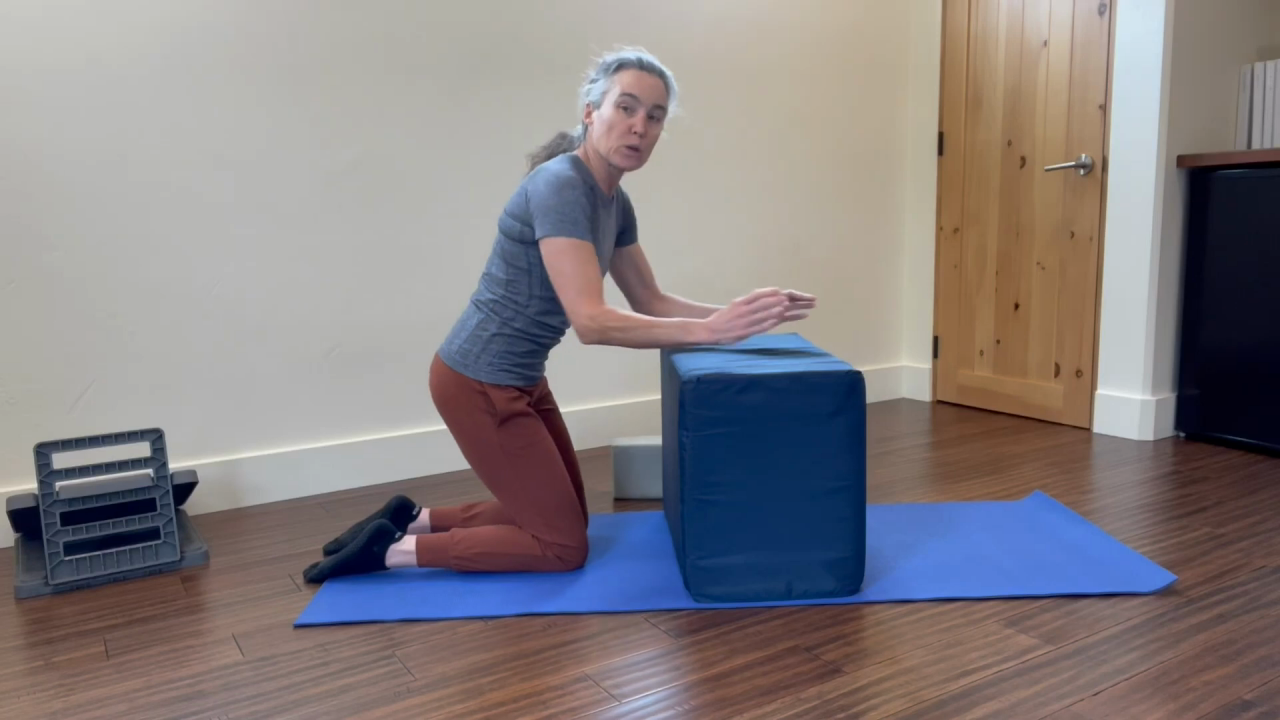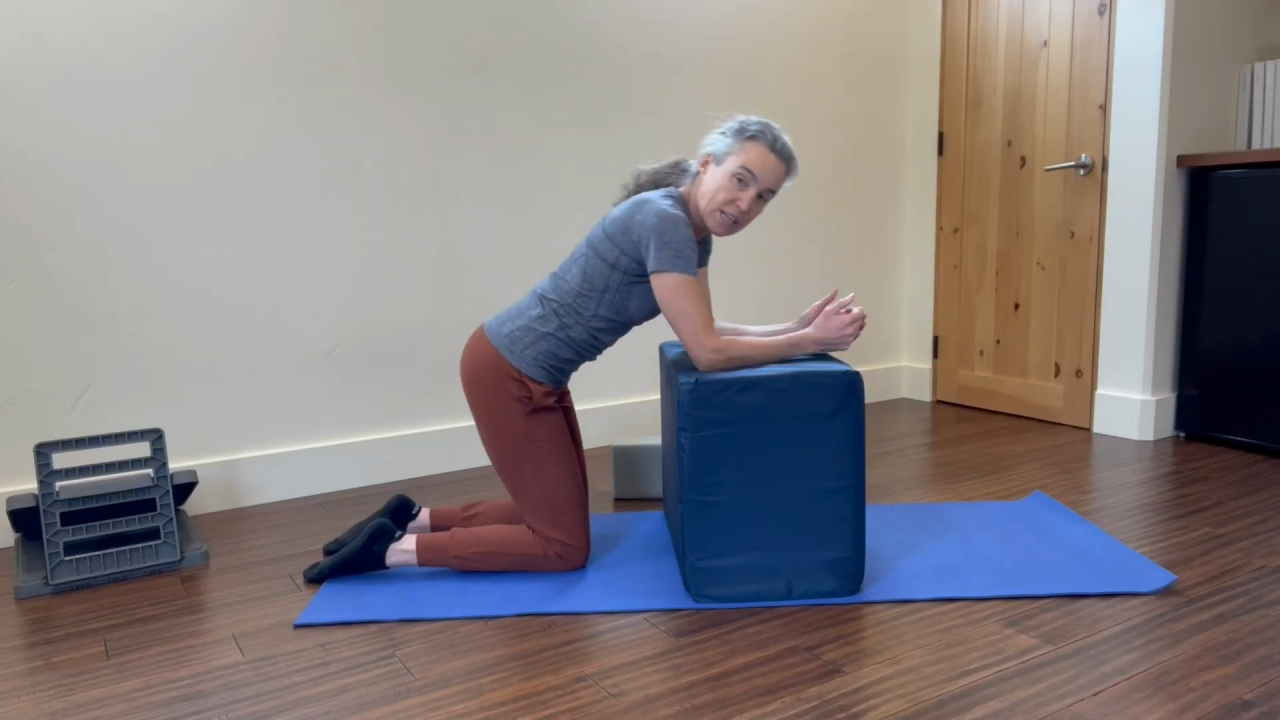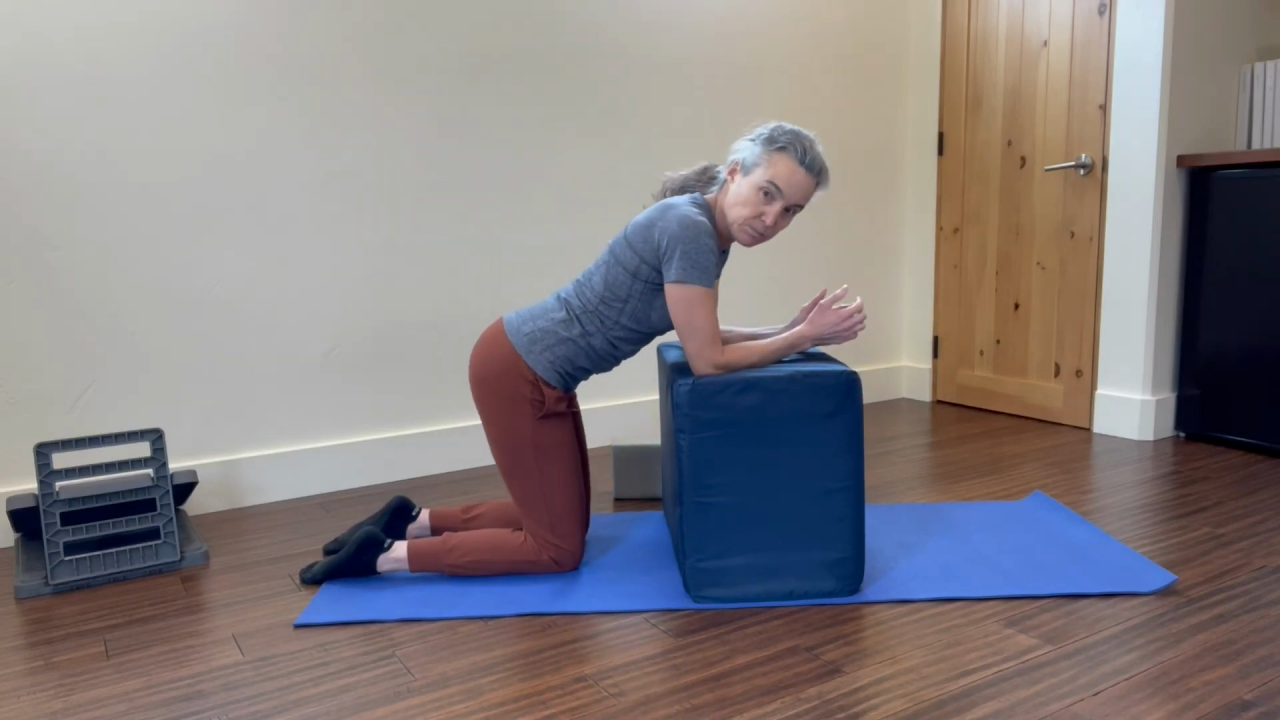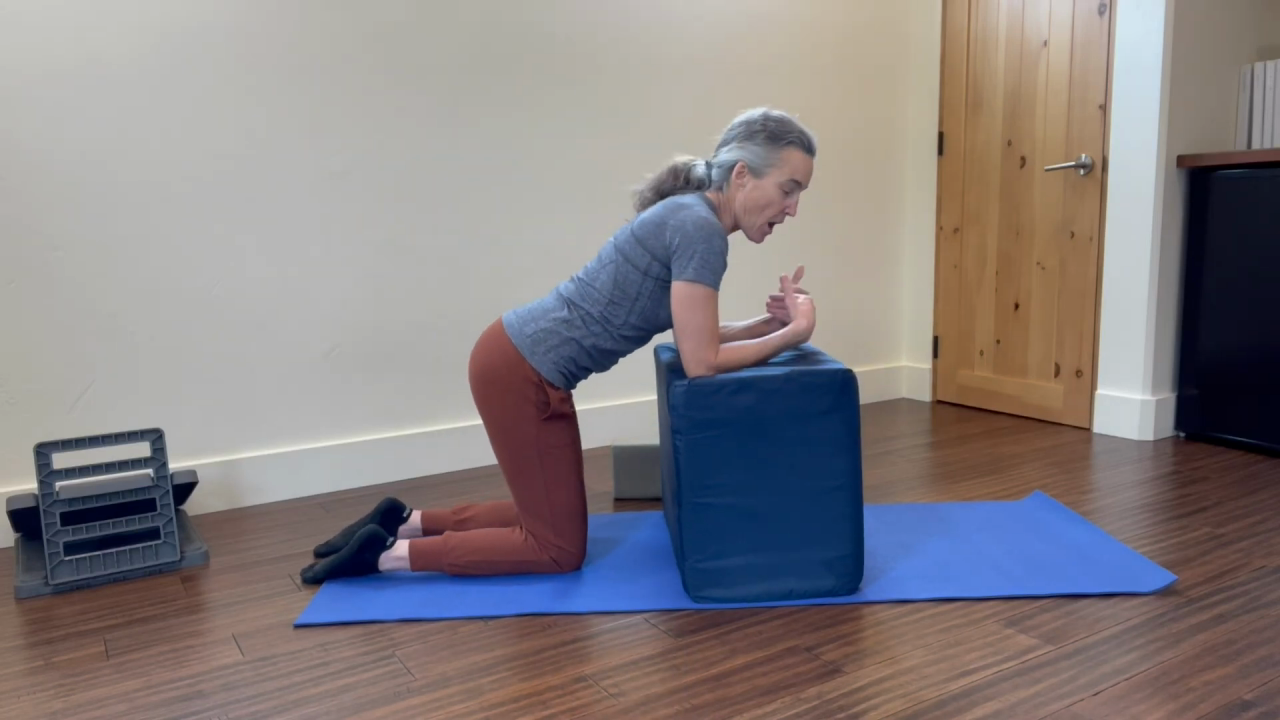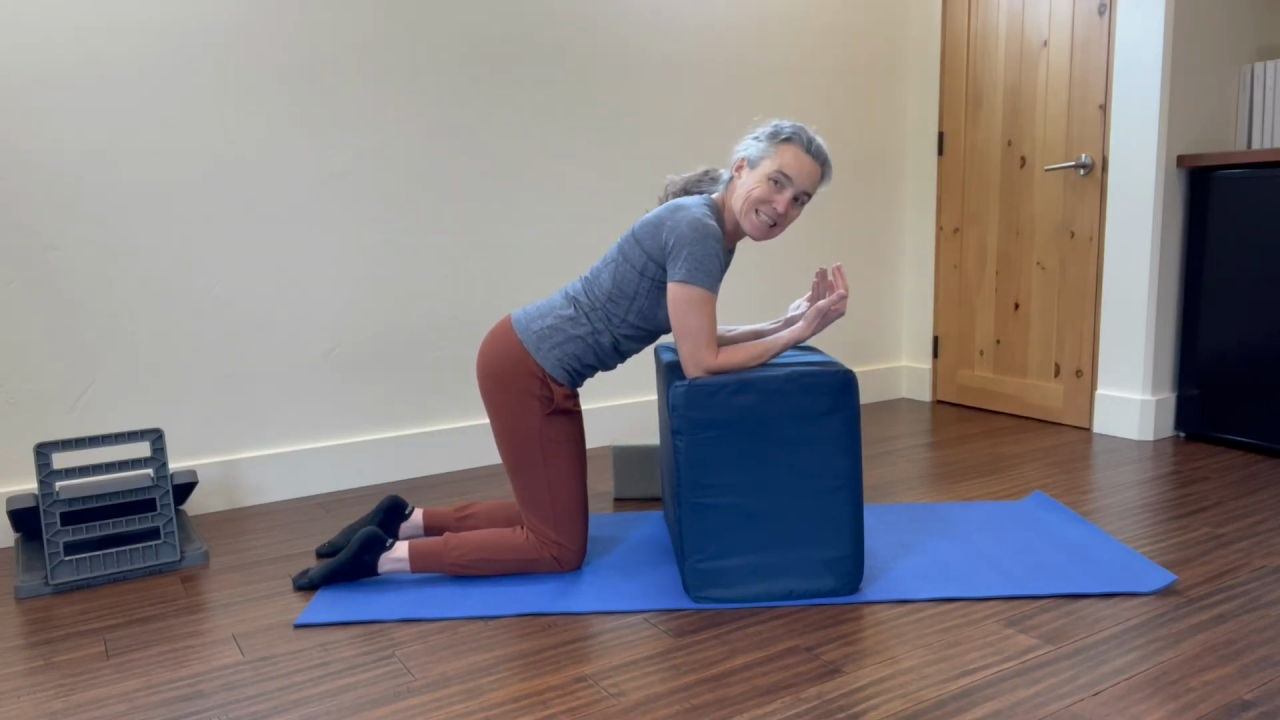
dt=1s
person 1, frame 1
left shoulder: (614, 202)
right shoulder: (559, 186)
left elbow: (650, 302)
right elbow: (590, 321)
left wrist: (731, 314)
right wrist: (708, 330)
left hip: (517, 380)
right hip: (479, 386)
left knee: (562, 517)
right knee: (563, 546)
left ankle: (413, 519)
right ankle: (392, 550)
person 1, frame 2
left shoulder: (695, 230)
right shoulder: (664, 222)
left elbow: (704, 333)
right elbow: (707, 354)
left wrist: (796, 328)
right wrist: (810, 342)
left hip: (530, 370)
right hip: (507, 372)
left knee: (556, 517)
right knee: (563, 547)
left ankle: (411, 518)
right ankle: (393, 549)
person 1, frame 3
left shoulder: (710, 233)
right shoulder: (688, 229)
left elbow: (704, 336)
right elbow: (709, 362)
left wrist: (791, 330)
right wrist: (805, 338)
left hip: (528, 365)
right hip: (517, 373)
left knee: (558, 519)
right knee: (558, 549)
left ankle: (411, 521)
right ankle: (383, 554)
person 1, frame 4
left shoulder: (690, 216)
right shoulder: (700, 229)
left elbow: (695, 338)
right elbow: (702, 364)
left wrist: (772, 322)
right wrist: (793, 334)
left hip: (520, 360)
right hip: (521, 373)
left knee: (549, 518)
right knee: (558, 549)
left ankle: (403, 522)
right ankle: (385, 552)
person 1, frame 5
left shoulder: (711, 230)
right shoulder: (698, 230)
left elbow: (698, 338)
right elbow: (700, 364)
left wrist: (786, 323)
right wrist: (799, 334)
left hip: (529, 360)
right hip: (526, 369)
left knee: (552, 519)
right knee: (559, 548)
left ankle: (404, 520)
right ankle: (383, 555)
